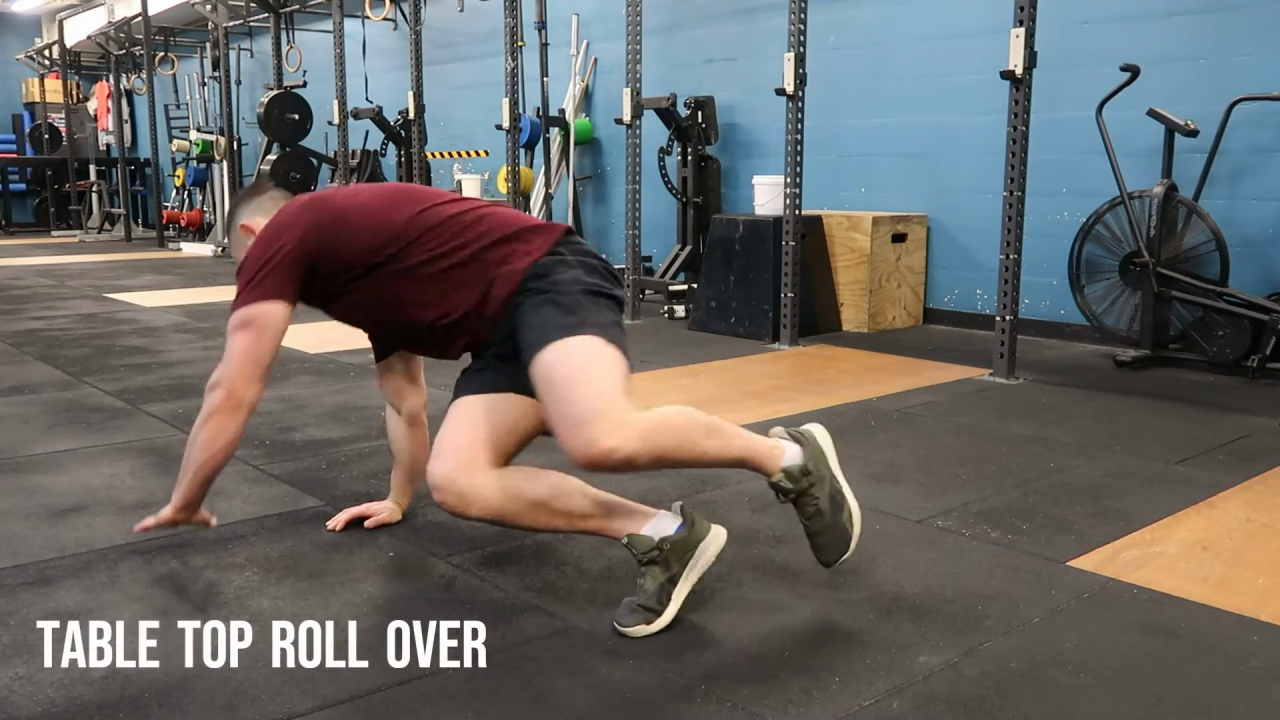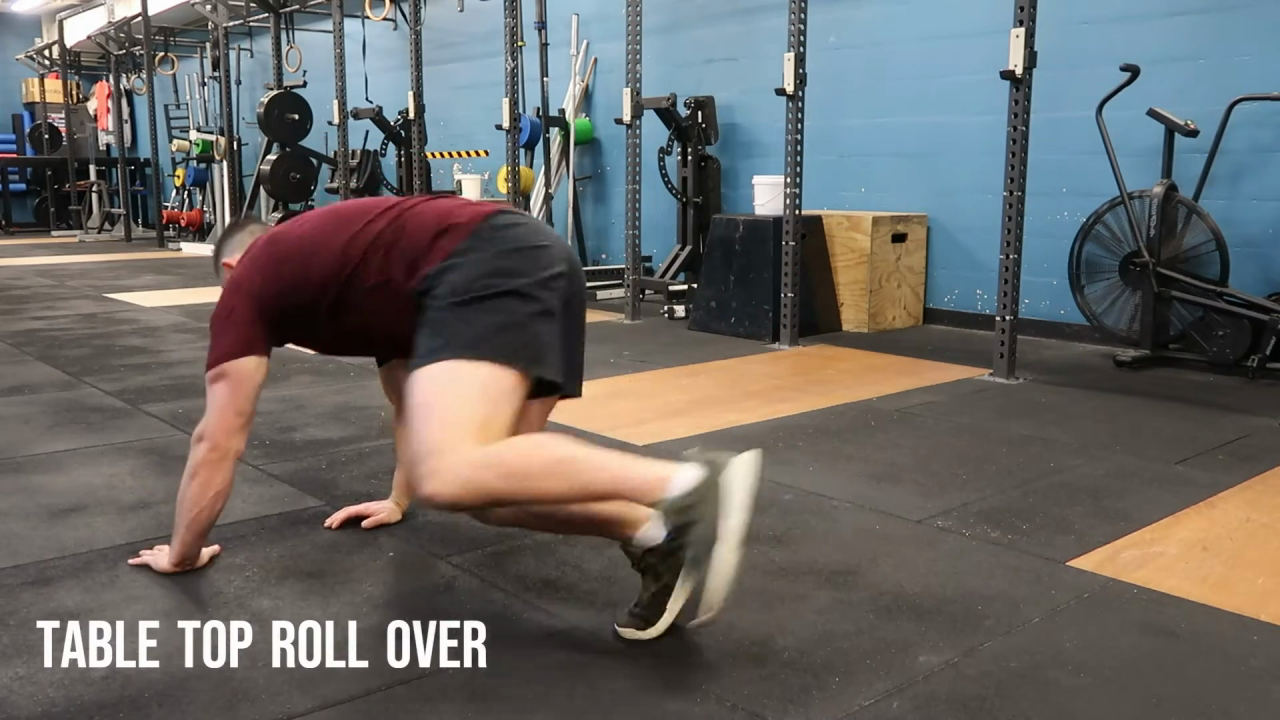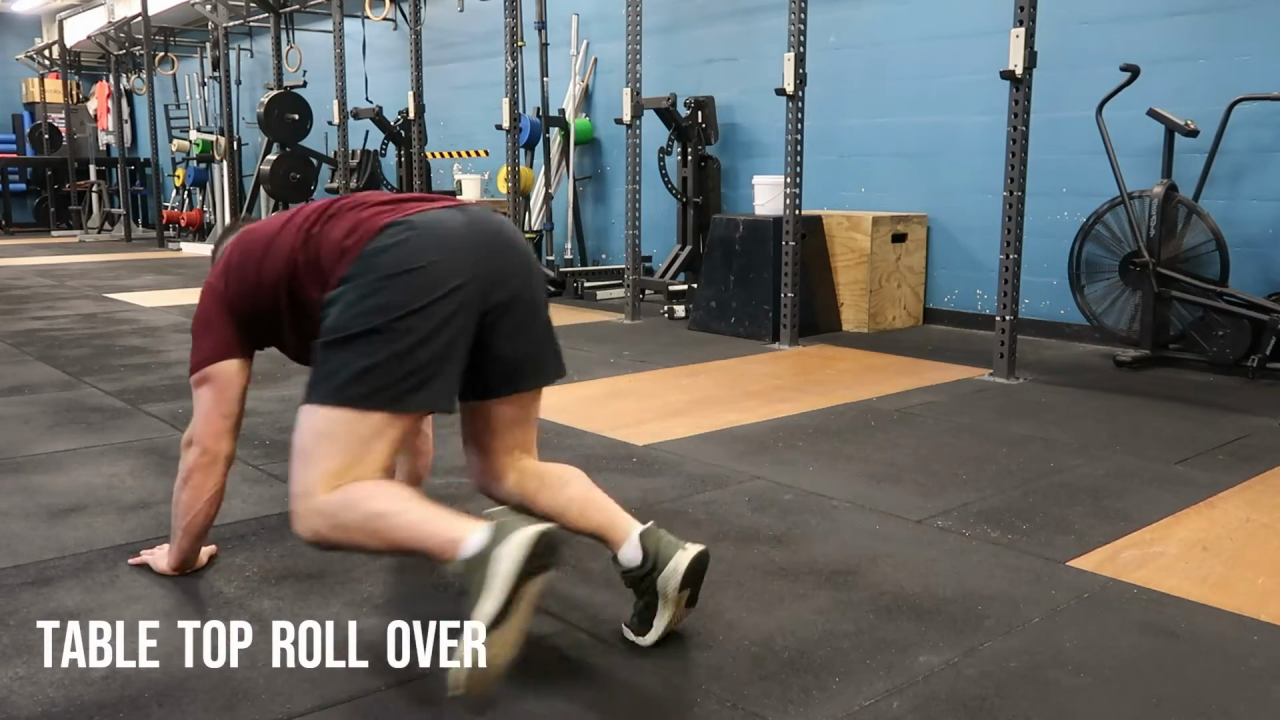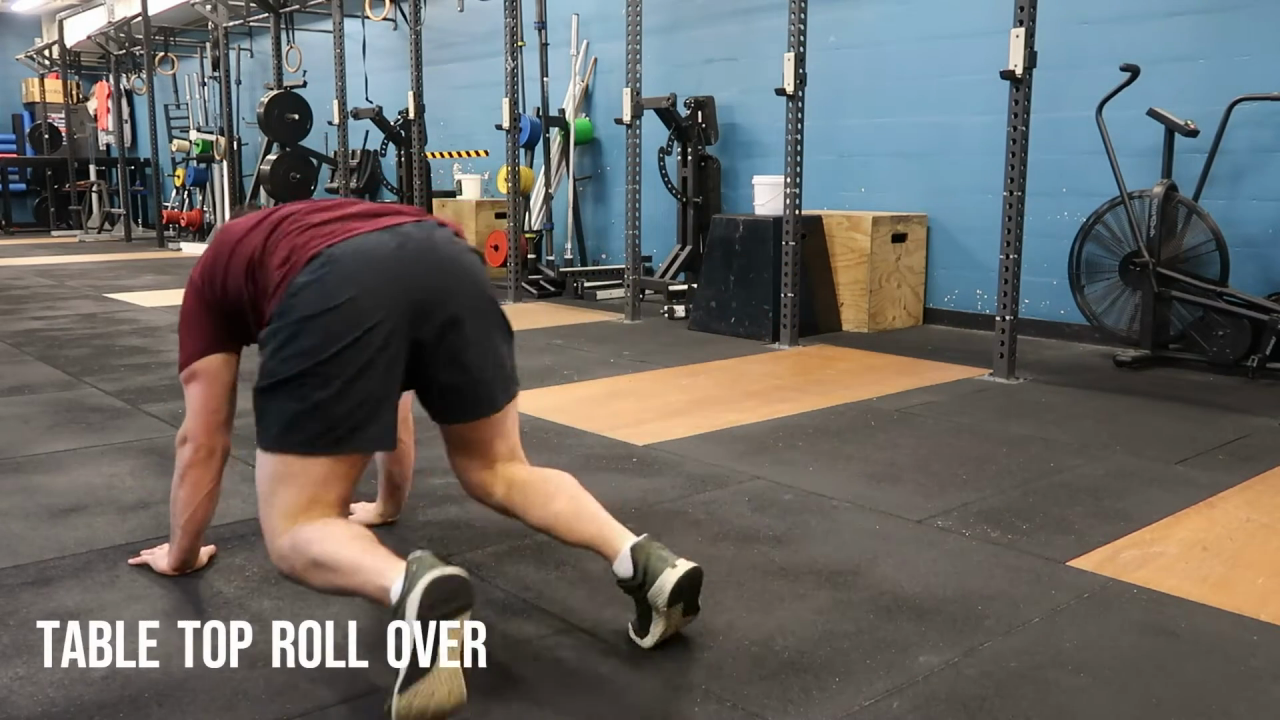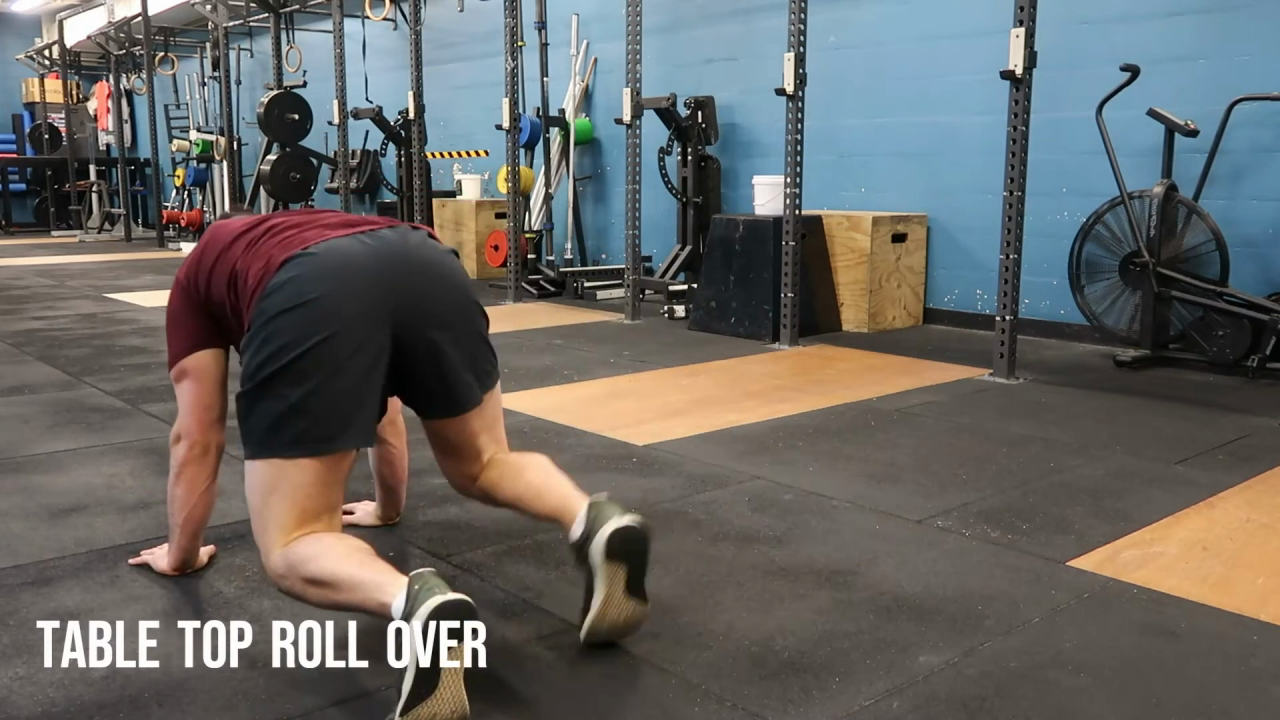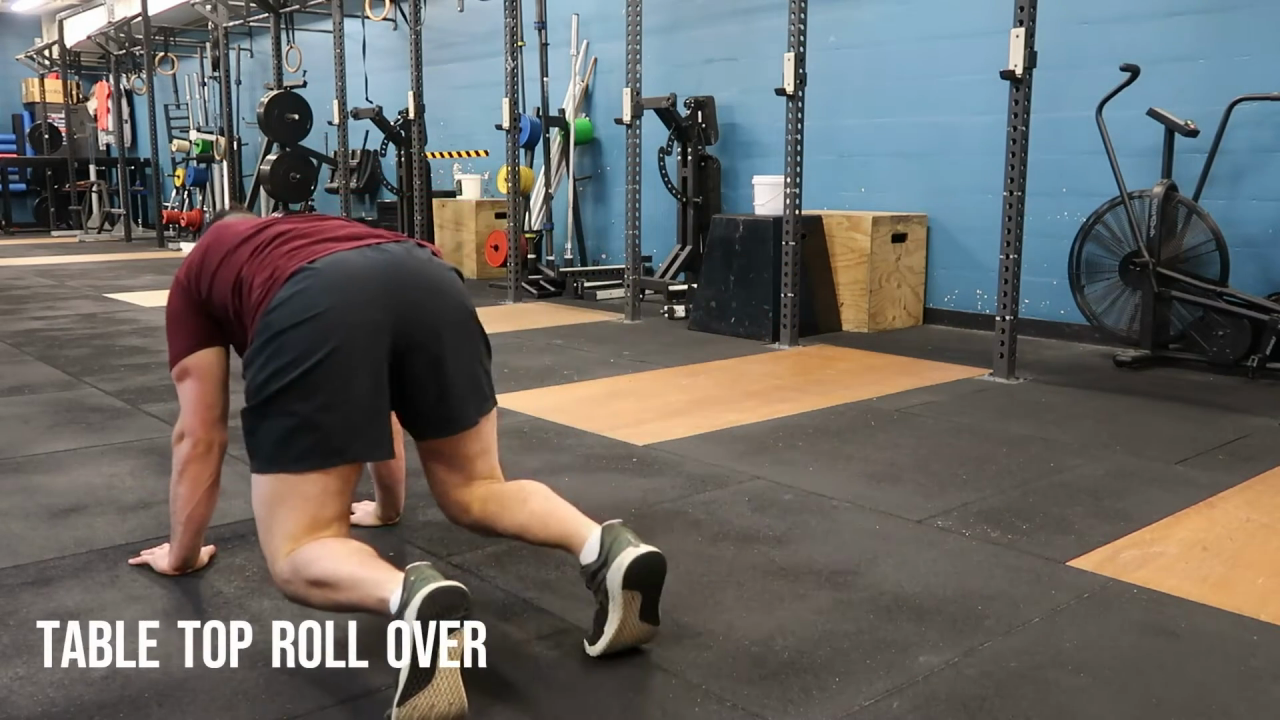
dt=0.2s
person 1, frame 1
left shoulder: (278, 236)
right shoulder: (353, 251)
left elbow: (231, 394)
right elbow: (404, 398)
left wrist: (184, 505)
right wrist: (397, 499)
left hip: (549, 276)
right hip: (508, 317)
left knee: (604, 441)
right knee: (461, 485)
left ankle: (787, 455)
right ankle: (659, 533)
person 1, frame 2
left shoulder: (251, 279)
right shoulder: (333, 251)
left elbow: (217, 440)
right elbow: (414, 394)
left wrist: (183, 549)
right wrist: (400, 501)
left hip: (488, 263)
right hip: (532, 253)
left knee: (453, 477)
right knee: (475, 475)
left ankle: (688, 484)
right ankle: (662, 528)
person 1, frame 3
left shoulder: (232, 277)
left elbow: (209, 444)
right elbow: (409, 398)
left wrist: (180, 554)
right wrist: (399, 502)
left hip: (406, 263)
left knee: (324, 507)
right knee: (510, 472)
left ankle: (488, 547)
right ankle: (645, 547)
person 1, frame 4
left shoulder: (212, 273)
left elbow: (202, 441)
right elbow: (392, 399)
left wrist: (181, 553)
right wrist: (389, 506)
left hip: (335, 291)
left knee: (295, 535)
right knee: (500, 477)
left ankle: (413, 589)
right ankle: (640, 559)
person 1, frame 5
left shoulder: (199, 274)
left elbow: (197, 438)
right elbow: (381, 402)
left wrist: (182, 552)
right wrist: (388, 506)
left hip: (311, 299)
left knee: (291, 548)
right knee: (486, 466)
left ankle: (416, 604)
right ankle: (596, 524)
person 1, frame 6
left shoulder: (196, 274)
left elbow: (199, 436)
right elbow: (376, 397)
left wrist: (182, 553)
right wrist: (388, 507)
left hip: (315, 310)
left knee: (299, 557)
right knee: (474, 493)
left ankle: (412, 599)
right ankle: (605, 547)
